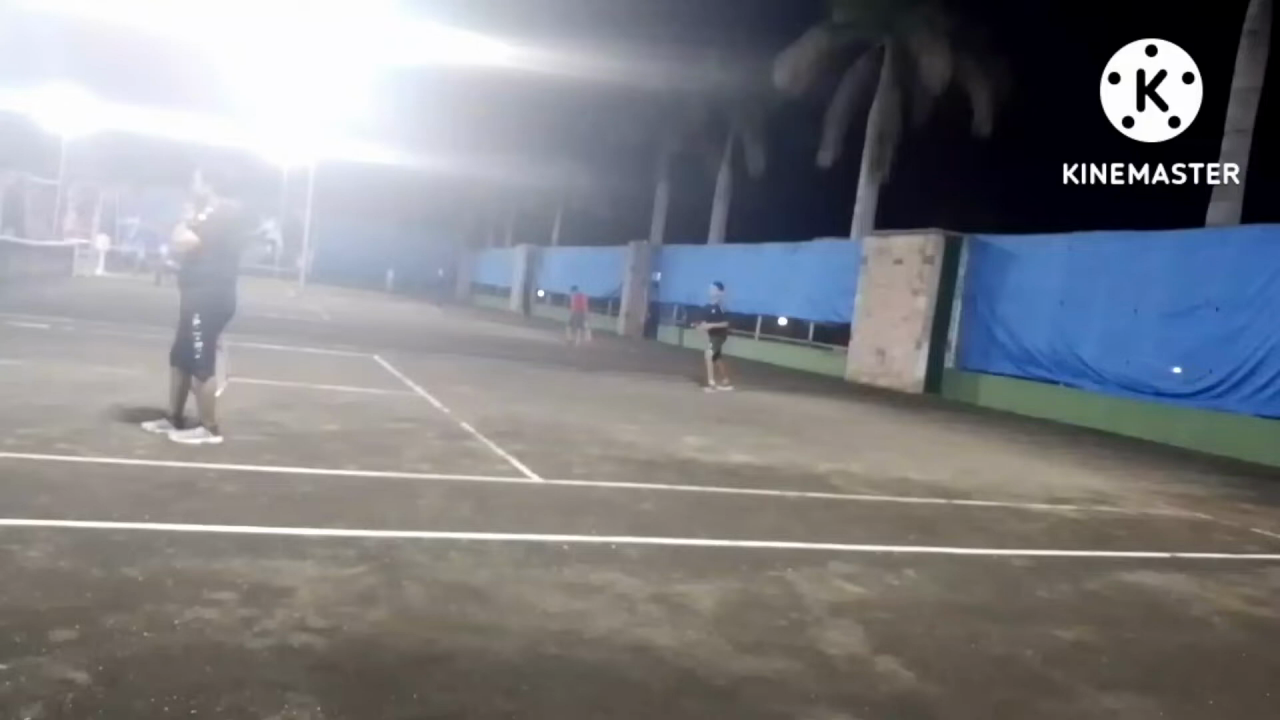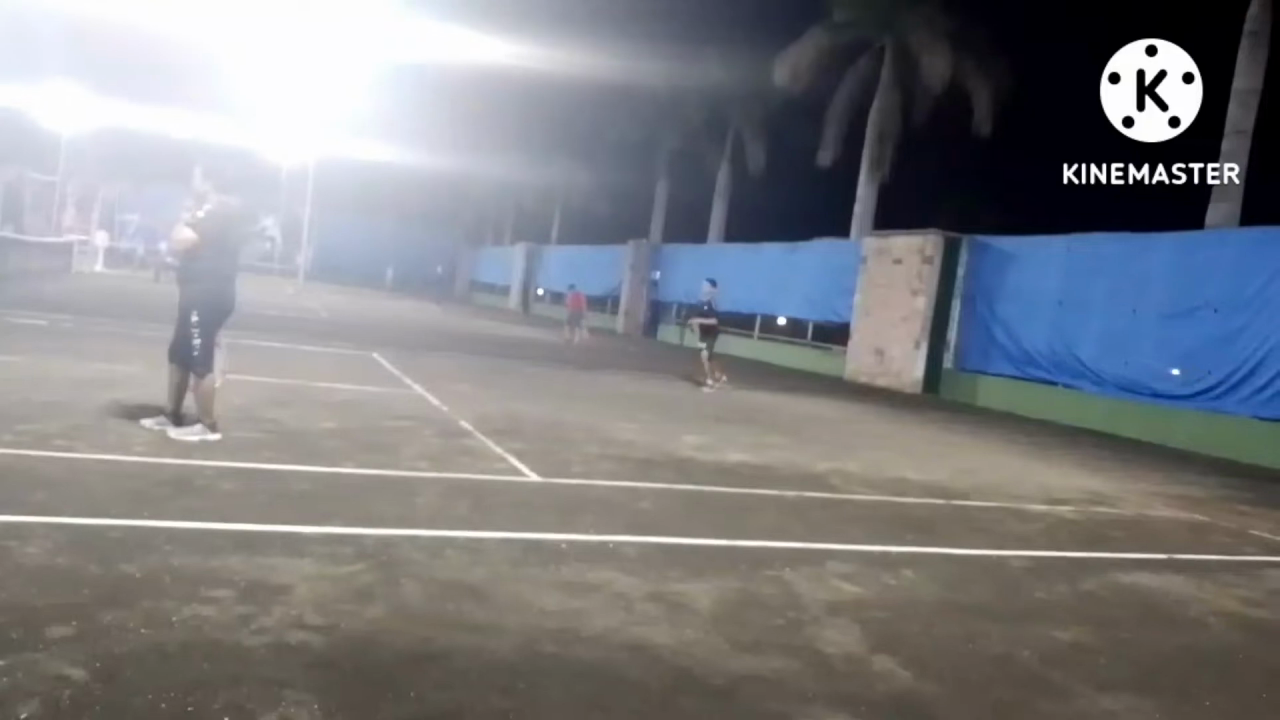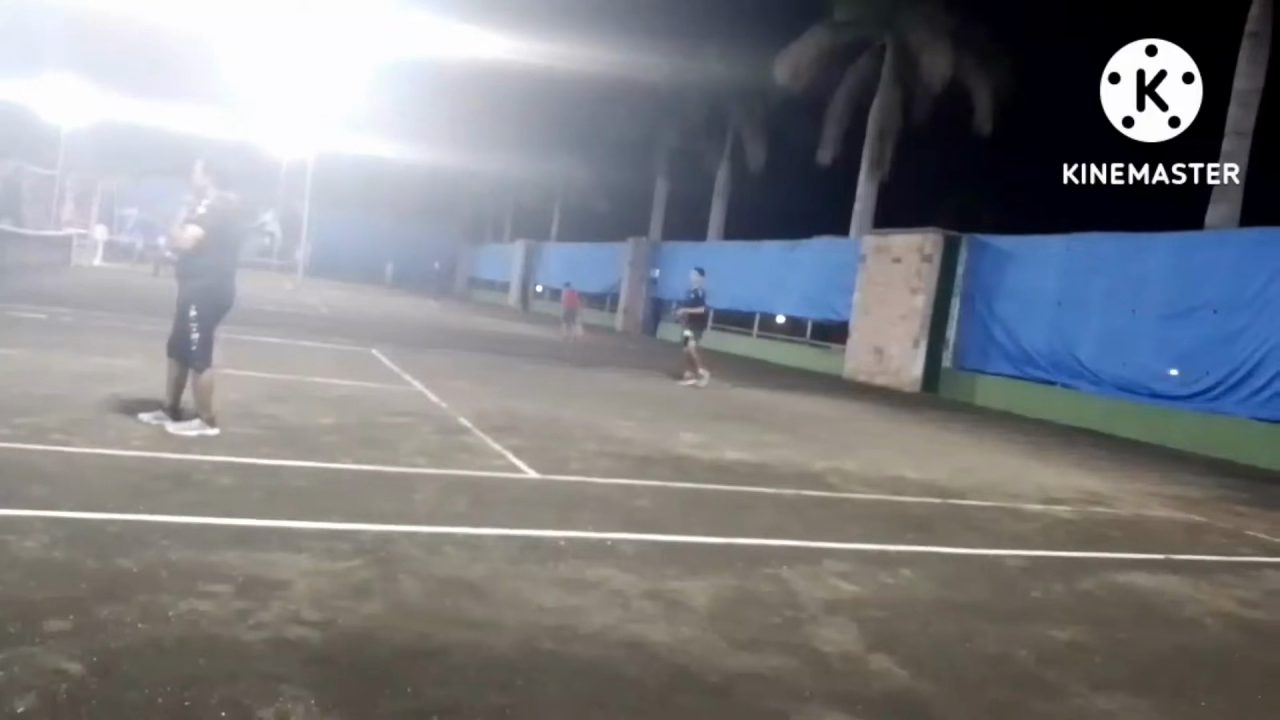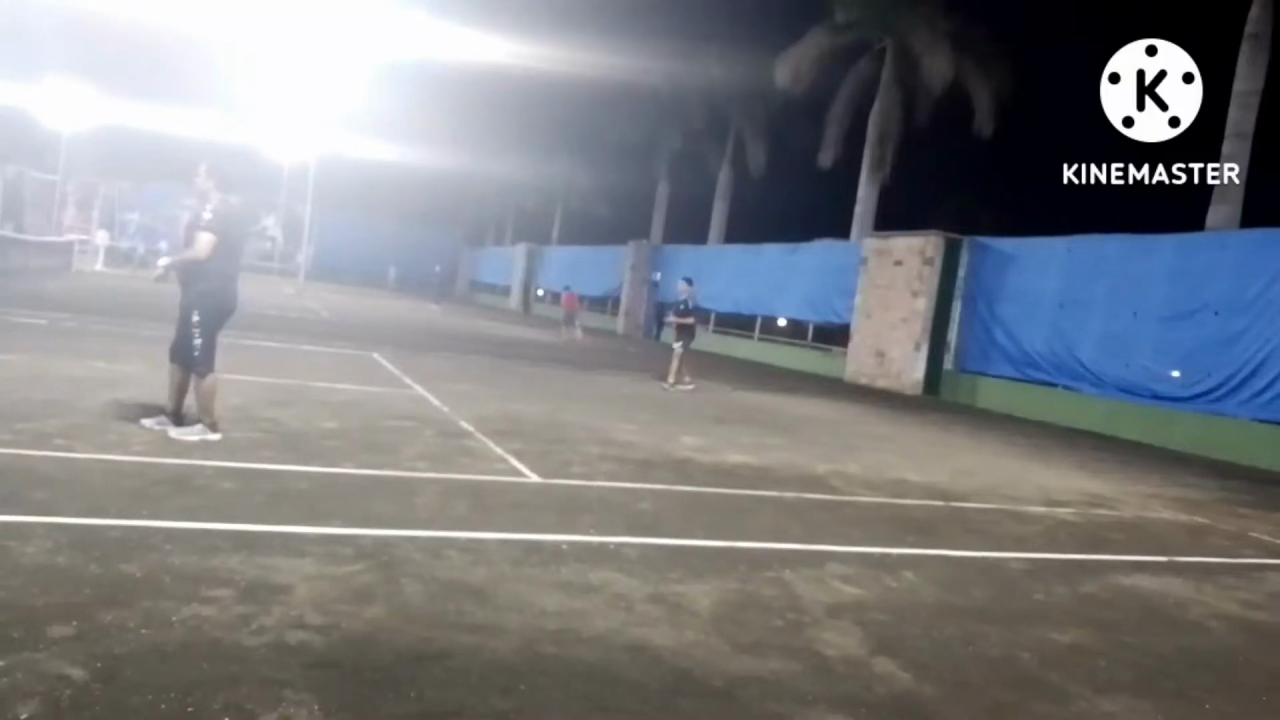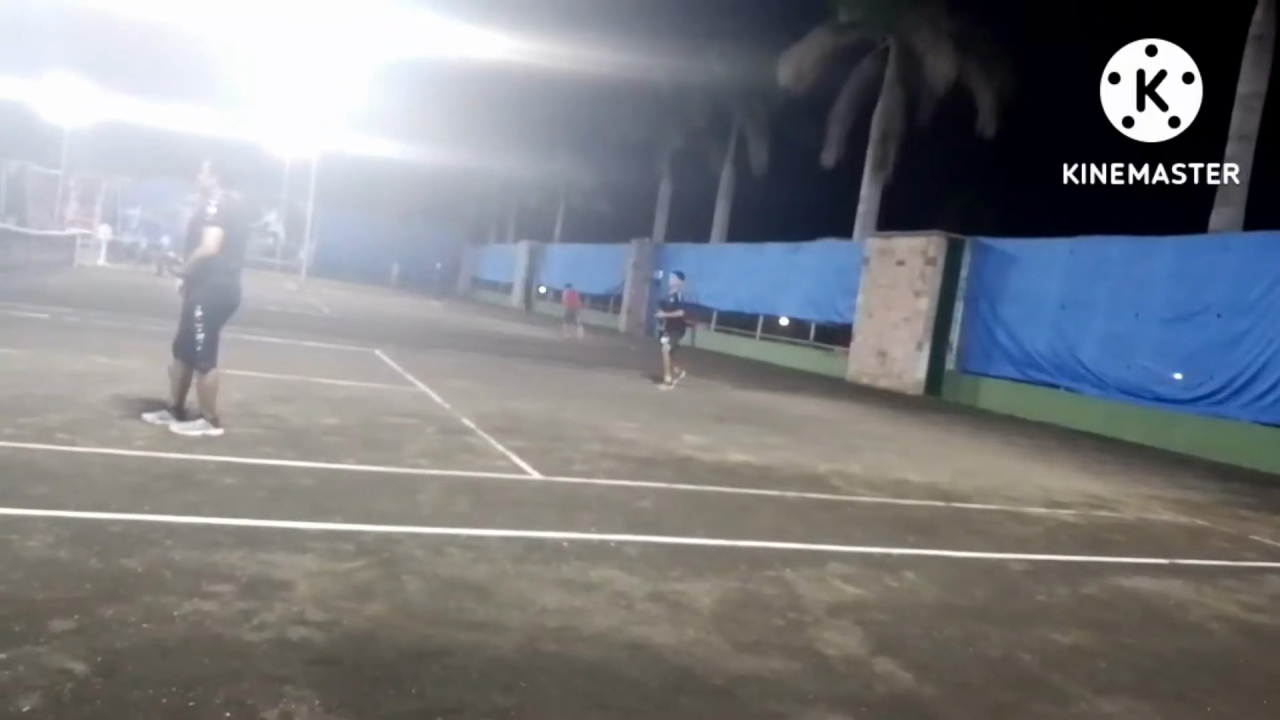
dt=0.2s
person 1, frame 1
left shoulder: (214, 214)
right shoulder: (231, 214)
left elbow: (181, 244)
left wrist: (187, 222)
left hip: (206, 299)
right hip: (208, 296)
left knee: (201, 365)
right knee: (180, 359)
left ankle: (209, 428)
right ankle: (174, 418)
person 1, frame 2
left shoulder: (213, 211)
right shoulder: (231, 211)
left elbow: (179, 243)
left wrist: (185, 220)
left hip: (205, 295)
right hip: (207, 293)
left knee: (199, 362)
right knee: (178, 355)
left ankle: (207, 425)
right ankle: (172, 415)
person 1, frame 3
left shoulder: (211, 206)
right shoulder: (231, 207)
left elbow: (185, 242)
left wrist: (173, 233)
left hip: (204, 290)
right hip: (205, 288)
left knee: (197, 357)
right knee: (177, 350)
left ankle: (206, 421)
right ankle: (170, 410)
person 1, frame 4
left shoulder: (214, 210)
right shoulder: (231, 210)
left elbow: (200, 252)
left wrist: (169, 264)
left hip: (207, 295)
right hip: (208, 293)
left knee: (200, 362)
right knee: (180, 355)
left ankle: (208, 426)
right ankle: (173, 415)
person 1, frame 5
left shoulder: (218, 206)
right shoulder: (232, 206)
left elbow: (209, 248)
left wrist: (183, 274)
left hip: (211, 291)
right hip: (212, 289)
left knee: (203, 358)
right knee: (183, 351)
left ankle: (210, 420)
right ankle: (175, 410)
